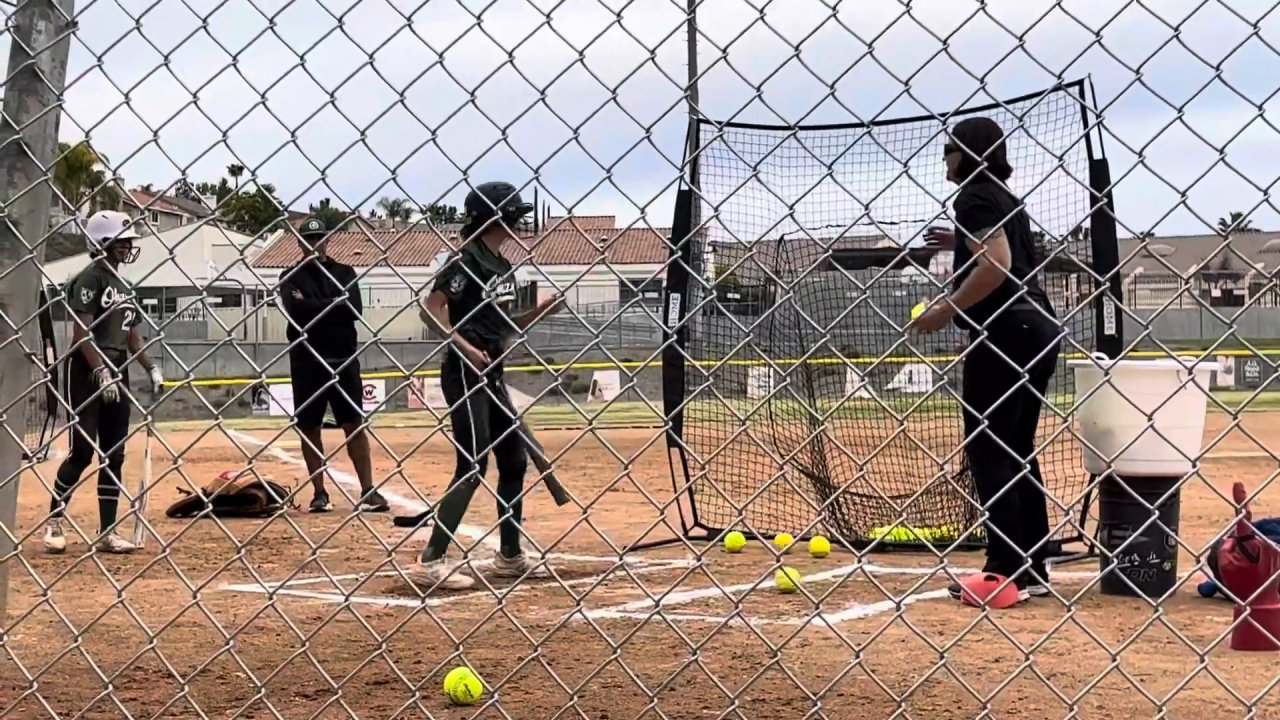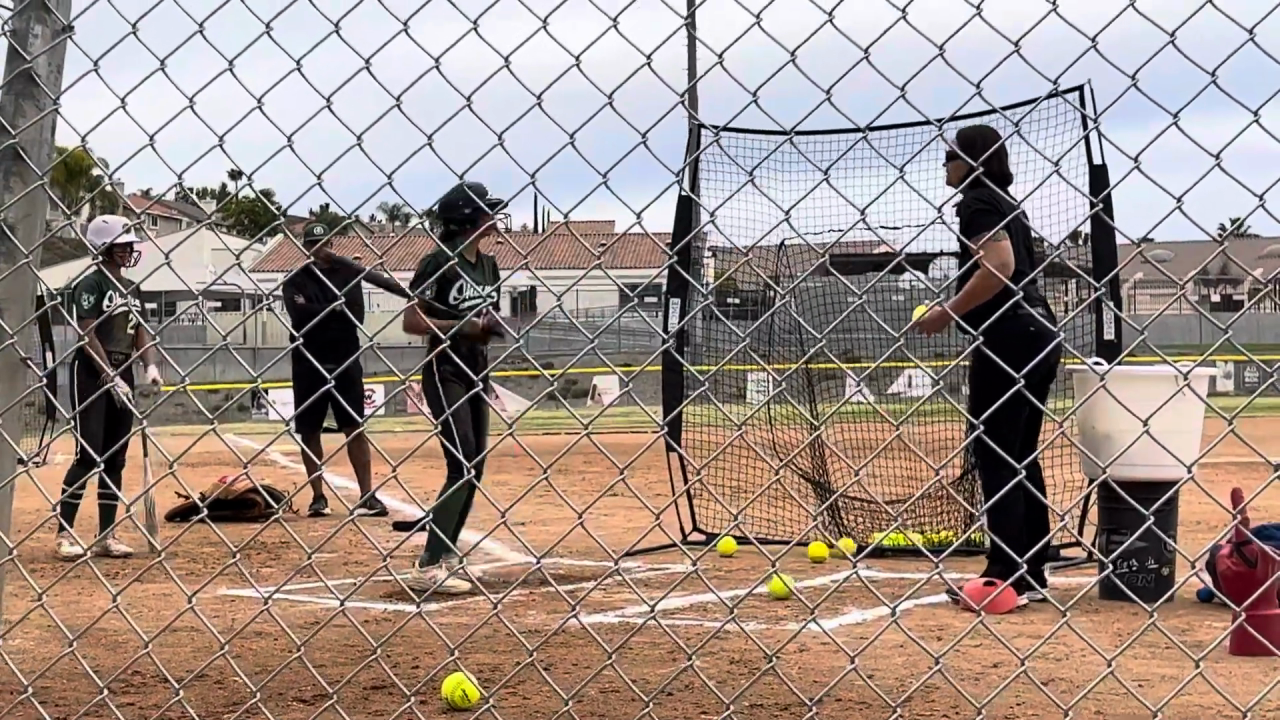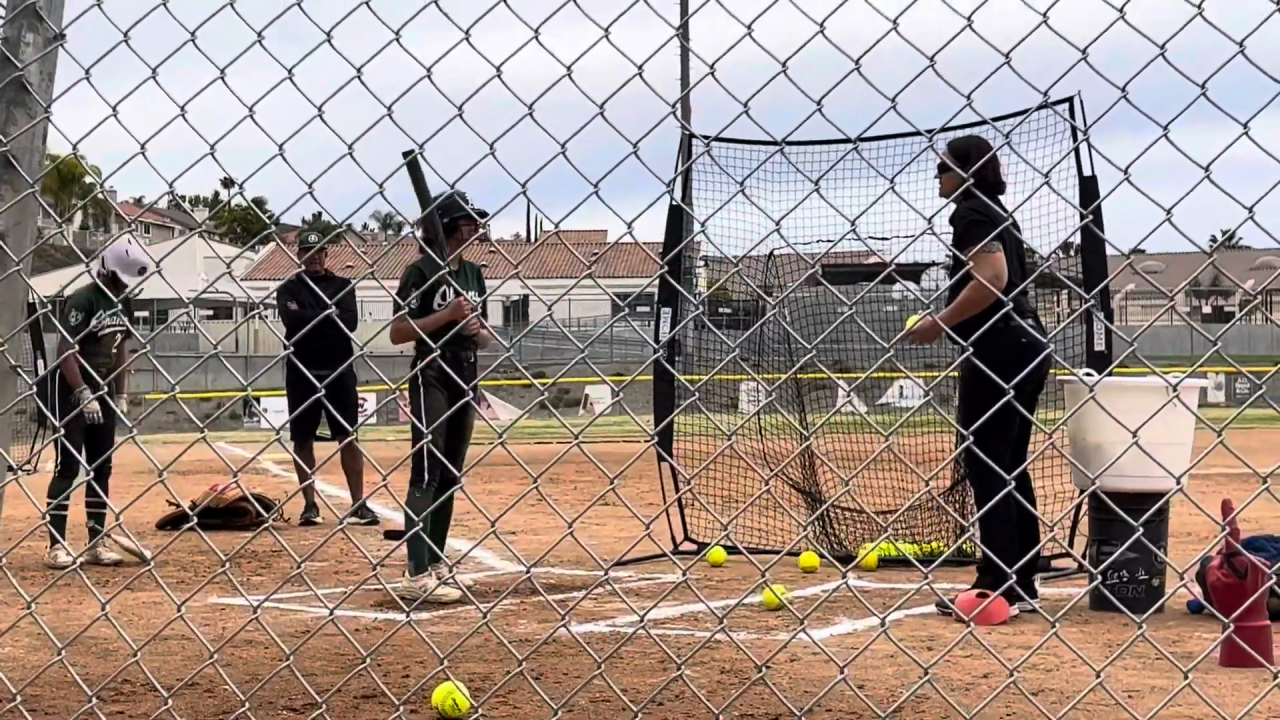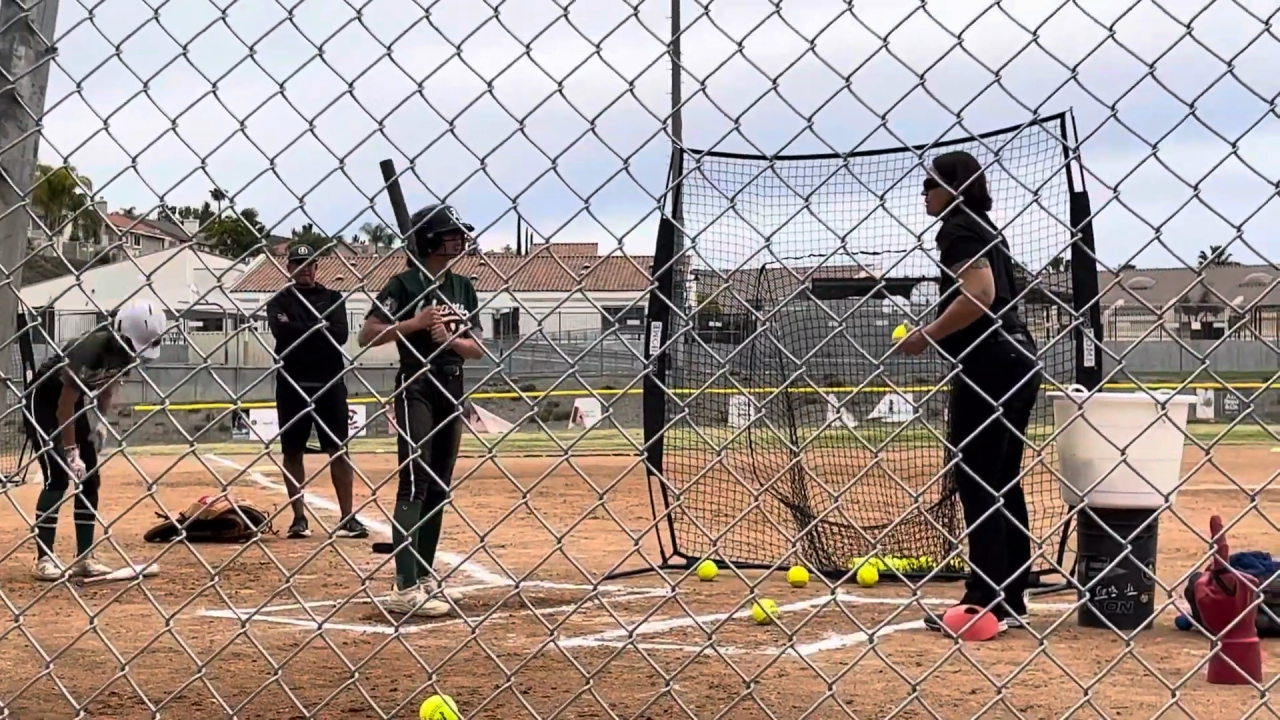
dt=0.4s
person 1, frame 1
left shoulder: (973, 197)
right shoulder: (1006, 199)
left elbow: (997, 267)
left wrist: (946, 309)
right wrist: (960, 246)
left hip: (1004, 332)
right hip: (1038, 328)
left knee: (988, 451)
right knee: (1018, 451)
left ankle: (1006, 573)
right ankle: (1032, 568)
person 1, frame 2
left shoulder: (977, 201)
right shoulder: (1005, 202)
left elbow: (999, 268)
left wrist: (946, 312)
left hip: (1007, 337)
right hip: (1036, 334)
left knee: (993, 454)
right knee: (1020, 455)
left ankle: (1006, 577)
right ankle: (1031, 574)
person 1, frame 3
left shoulder: (972, 212)
right shoulder: (997, 213)
left elbow: (993, 279)
left wrist: (940, 322)
left hip: (998, 348)
right hip: (1024, 344)
left knee: (985, 465)
right knee: (1009, 467)
left ankle: (997, 588)
right ankle: (1021, 584)
person 1, frame 4
left shoulder: (958, 228)
right shoulder: (984, 228)
left elbow: (979, 295)
left wrist: (926, 336)
left hip: (988, 364)
right hip: (1014, 360)
left knee: (975, 481)
right knee: (1002, 483)
left ankle: (985, 604)
right ankle: (1010, 600)
person 2, frame 1
left shoulder: (503, 264)
right shoulder: (466, 258)
right elbow: (431, 309)
left wrist: (542, 310)
right wrist: (465, 349)
left hip: (490, 373)
right hip: (464, 372)
left knee: (514, 462)
right knee: (473, 466)
left ankle: (510, 556)
right ankle: (431, 561)
person 2, frame 2
left shoulder: (489, 265)
right shoulder: (438, 262)
right elbow: (410, 321)
left wrist: (493, 325)
right wrist: (456, 326)
left hip: (477, 370)
right hip: (445, 372)
left knee: (474, 469)
right knee: (462, 468)
left ankle: (446, 554)
right ankle: (427, 566)
person 2, frame 3
left shoulder: (474, 273)
right shoulder: (421, 271)
left elbow: (484, 337)
right elbow: (397, 333)
left wrist: (476, 328)
right wrist: (446, 315)
left hip: (465, 376)
right hip: (430, 377)
left knee: (451, 476)
right knee: (427, 475)
left ankle: (435, 565)
right ankle: (416, 575)
person 2, frame 4
left shoulder: (462, 287)
right shoulder: (404, 283)
left elbow: (478, 348)
right elbow: (367, 336)
left wrist: (450, 339)
right wrist: (414, 323)
left hip: (452, 390)
right hip: (417, 389)
left knee: (439, 489)
right knee: (414, 487)
left ankle: (424, 577)
right ankle: (404, 588)
person 3, frame 1
left shoulder: (125, 285)
right shoulder: (87, 280)
right elbow: (81, 332)
left wrist: (152, 369)
right wrist: (101, 373)
left hip: (116, 373)
right hip: (86, 372)
left knee: (114, 455)
right knee: (81, 452)
left ankle: (107, 532)
right ankle: (54, 522)
person 3, frame 2
left shoulder: (131, 288)
right shoulder: (90, 284)
left elbow: (141, 335)
right elbow: (88, 337)
left wrist: (151, 366)
right wrist: (110, 377)
left hip: (122, 377)
right hip: (91, 375)
left knee: (114, 459)
right knee: (87, 455)
left ankle: (105, 537)
right ankle: (65, 533)
person 3, frame 3
left shoulder: (122, 303)
right shoulder: (82, 299)
right elbow: (66, 352)
left wrist: (119, 395)
right wrist: (83, 395)
left hip: (100, 391)
right hip: (70, 389)
left knee: (101, 467)
right knee: (68, 465)
left ankle: (96, 544)
right ankle: (56, 546)
person 3, frame 4
left shoulder: (124, 350)
right shoulder: (89, 349)
right elbow: (66, 400)
left wrist: (103, 417)
right wrist: (70, 451)
left hip: (76, 411)
right hip: (43, 403)
left knee: (90, 479)
right knee: (58, 478)
left ankle: (84, 557)
right ankle: (44, 559)
person 4, frame 1
left shoulder: (345, 272)
right shoulder: (291, 277)
left elbow: (355, 310)
right elbow: (297, 309)
left wrist: (317, 310)
right wrist: (334, 304)
left hip: (343, 359)
right hip: (307, 361)
left knee: (355, 425)
right knee: (309, 427)
left ankle: (368, 492)
right ankle: (319, 492)
person 4, frame 2
left shoulder: (349, 276)
right shoulder: (294, 281)
left elbow: (357, 315)
right elbow: (299, 314)
left wrist: (317, 313)
right wrist: (336, 310)
left hip: (345, 363)
right hip: (309, 364)
left knee: (356, 429)
right knee: (309, 432)
left ankle: (367, 496)
right ankle: (318, 496)
person 4, frame 3
left shoulder: (343, 286)
right shoulder: (289, 288)
left elbow: (350, 323)
right elbow: (292, 320)
left wrist: (310, 320)
right wrist: (329, 316)
left hip: (339, 371)
right hip: (302, 373)
left knee: (349, 437)
right knee: (302, 440)
left ankle: (358, 505)
right ankle: (310, 505)
person 4, frame 4
left shoulder: (333, 298)
right shoulder: (279, 301)
left elbow: (341, 334)
right elbow: (282, 331)
left wrist: (301, 331)
right wrist: (320, 328)
left hip: (329, 383)
right hip: (293, 385)
left knee: (339, 450)
right knee: (292, 452)
left ankle: (347, 517)
right ankle: (299, 517)
